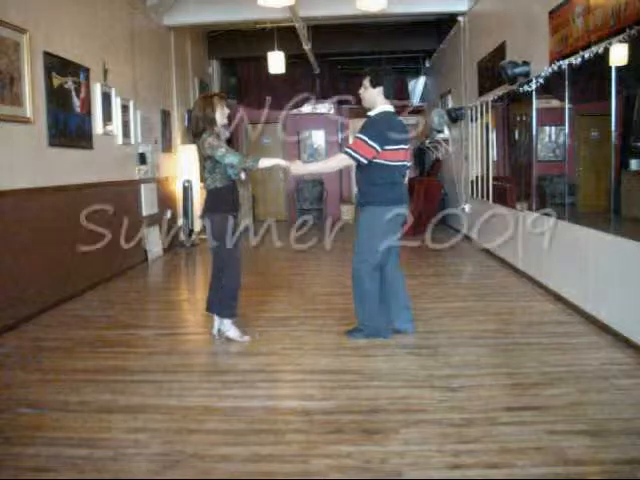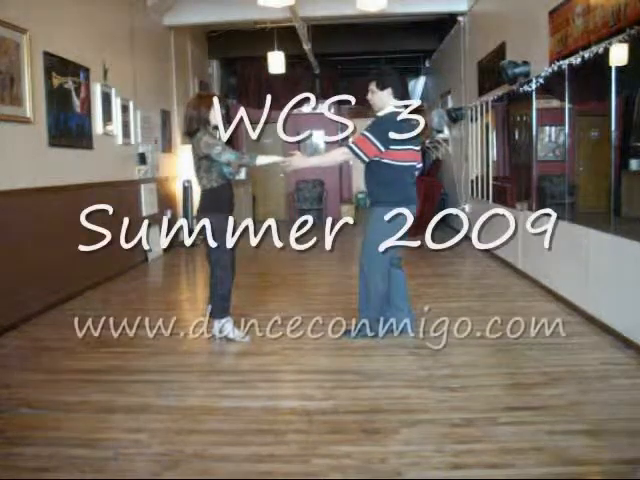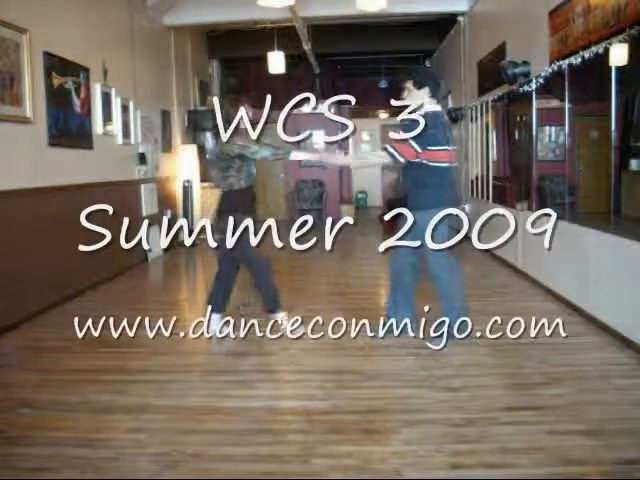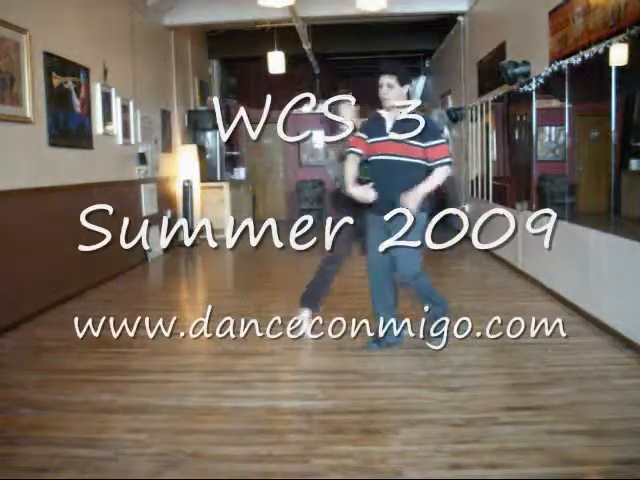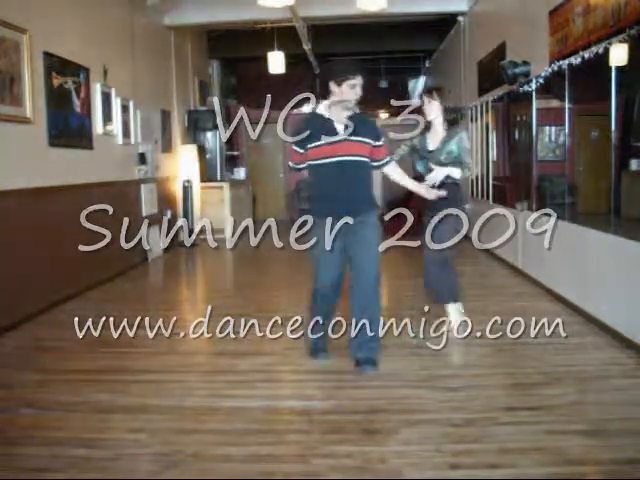
dt=0.7s
person 1, frame 1
left shoulder: (377, 123)
right shoulder: (398, 124)
left elbow: (347, 159)
left wrist: (304, 168)
left hip: (378, 207)
right hip: (395, 204)
left knee: (365, 264)
right knee: (388, 262)
left ankle: (372, 324)
right ankle: (399, 320)
person 1, frame 2
left shoulder: (385, 124)
right shoulder: (408, 124)
left elbow: (346, 153)
left wrist: (305, 161)
left hip: (388, 206)
right hip: (402, 203)
left knee: (373, 262)
right knee: (390, 262)
left ankle: (370, 323)
right ankle: (399, 319)
person 1, frame 3
left shoulder: (425, 124)
right shoulder: (434, 121)
left elbow: (388, 156)
left wrist: (347, 160)
right wrist: (398, 173)
left hip: (433, 208)
right hip: (418, 207)
left knee: (440, 264)
right knee: (401, 261)
left ankle: (456, 324)
right ankle: (400, 318)
person 1, frame 4
left shoulder: (424, 125)
right shoulder: (370, 125)
left elbow: (444, 168)
right elbow: (353, 157)
left wrist: (417, 193)
right wrist: (352, 186)
left hip: (410, 213)
right hip: (378, 212)
left knee: (407, 271)
right knee: (378, 271)
left ankle: (440, 314)
right ankle: (388, 330)
person 1, frame 5
left shoulder: (367, 127)
right shoulder: (308, 126)
left elbow: (386, 164)
right elbow: (298, 167)
left wrist: (418, 187)
right wrist: (328, 182)
left hip: (364, 217)
right hip: (325, 218)
left knee: (367, 281)
right knee: (325, 282)
left ankle: (365, 350)
right ankle: (317, 337)
person 2, frame 1
left shoulder: (215, 138)
right shoulder: (209, 140)
left elbow: (232, 167)
right elbow: (239, 161)
right wrist: (277, 161)
left hip: (224, 210)
right hip: (218, 212)
left knee: (223, 266)
right knee: (229, 266)
left ankle: (219, 322)
right ankle: (225, 323)
person 2, frame 2
left shoulder: (209, 138)
right shoulder: (204, 139)
left elbow: (228, 166)
right elbow: (237, 158)
right wrist: (275, 158)
left hip: (220, 210)
right hip: (214, 211)
left knee: (225, 265)
right knee: (222, 265)
left ankle: (220, 321)
right ankle: (222, 323)
person 2, frame 3
left shoulder: (225, 142)
right shoulder: (235, 142)
right elbow: (271, 152)
left hip: (230, 211)
right hip: (238, 212)
left knee: (228, 266)
right knee: (260, 265)
left ankle: (215, 322)
right ankle: (278, 317)
person 2, frame 4
right shoulder: (335, 142)
right elbow: (337, 175)
left hip: (363, 209)
right hip: (345, 209)
right knee: (333, 262)
right ankle: (306, 312)
person 2, frame 5
left shoulder: (458, 135)
right shoulder: (419, 138)
left elbow: (468, 170)
right elbow: (394, 158)
left wrist: (445, 171)
left hip: (451, 207)
right hip: (430, 207)
left knee: (433, 261)
right knee: (440, 262)
left ankle: (453, 309)
right ankle: (453, 309)
